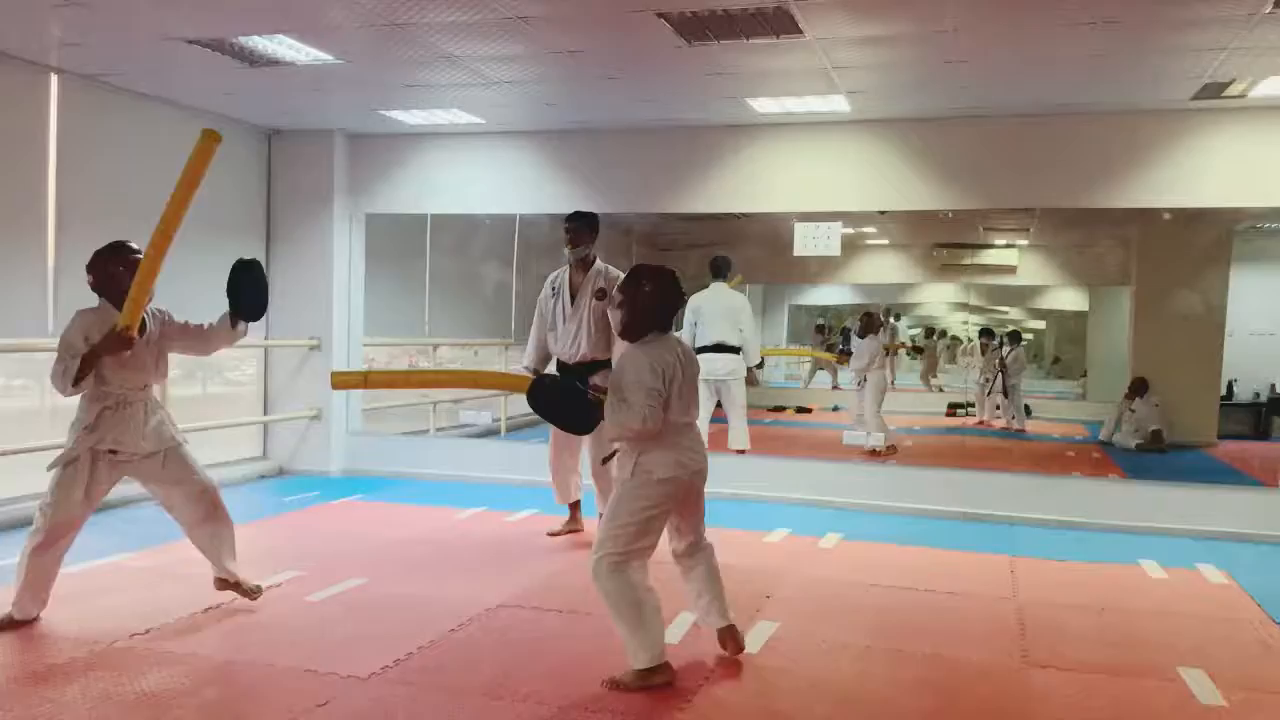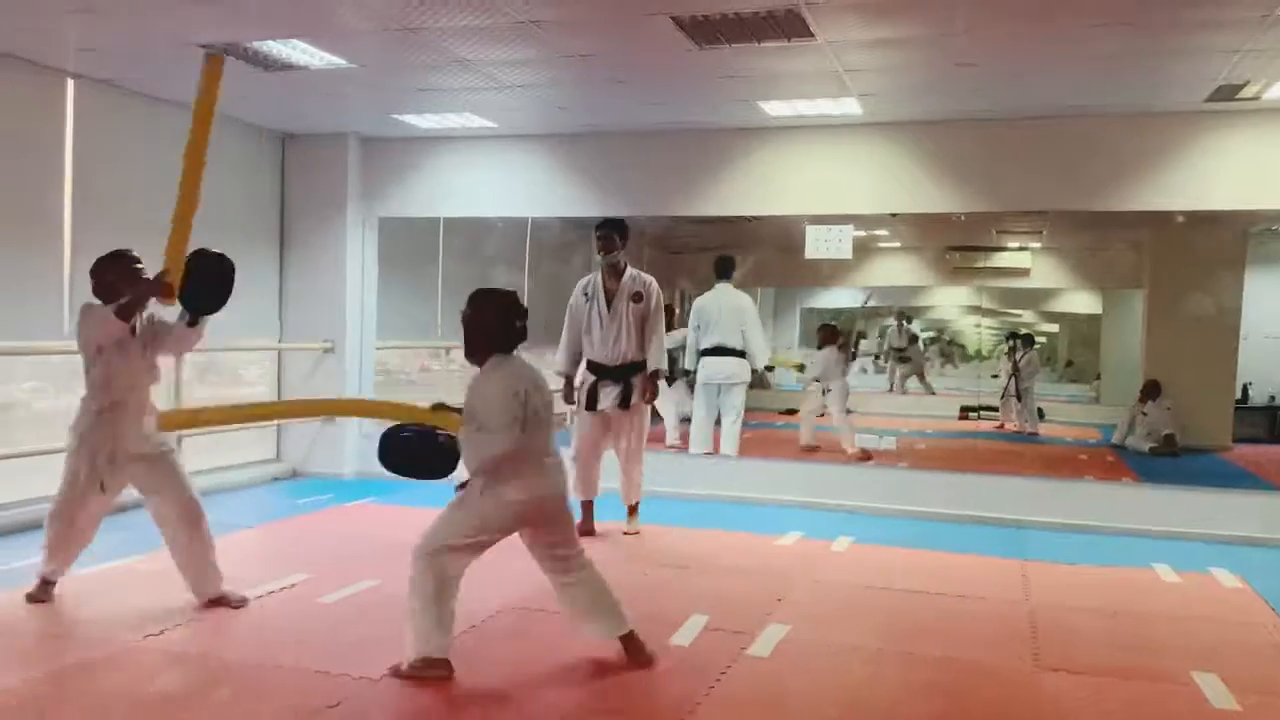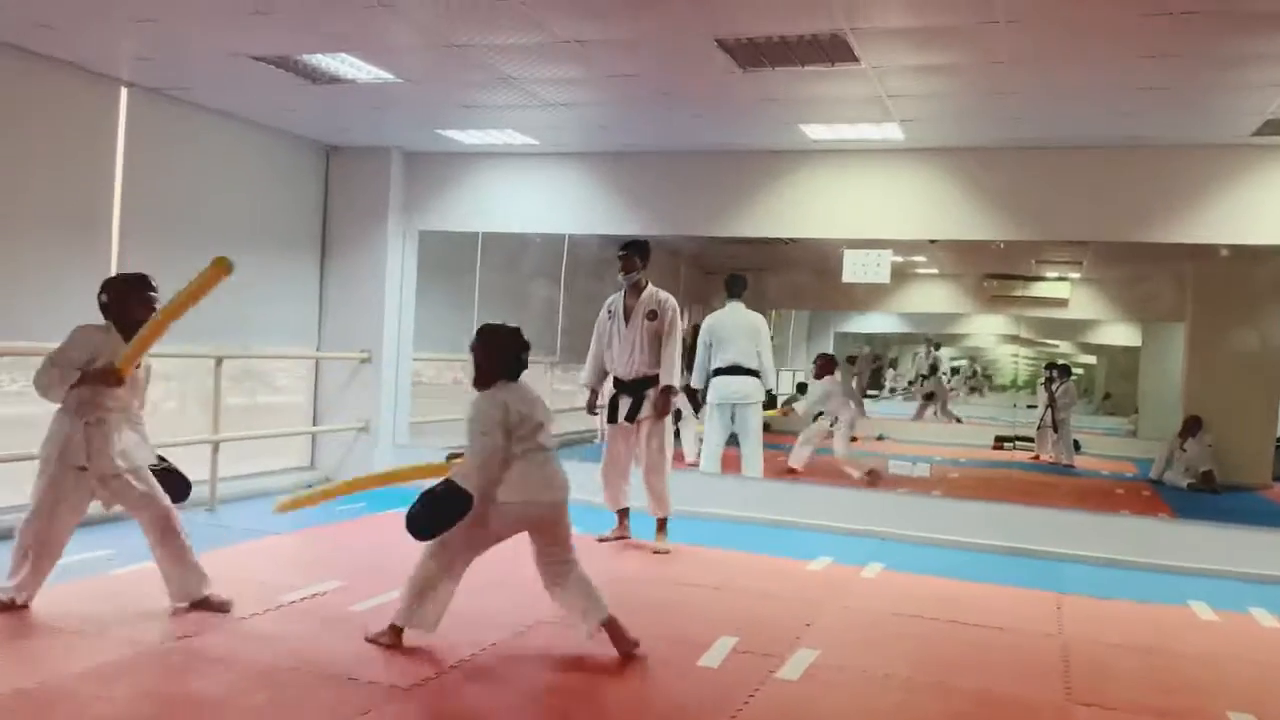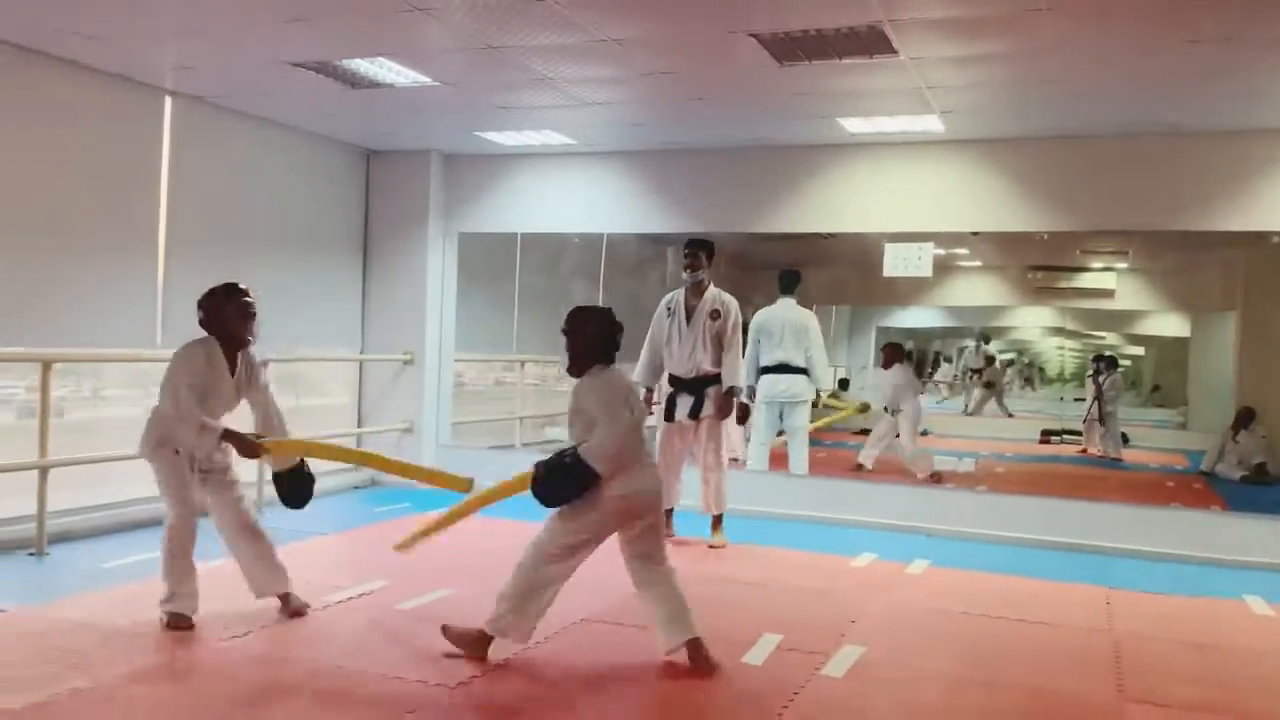
dt=0.5s
person 1, frame 1
left shoulder: (642, 358)
right shoulder: (679, 350)
left elbow: (636, 421)
left hip: (654, 471)
right hip: (690, 463)
left knee: (614, 568)
right knee: (692, 548)
left ankle: (653, 665)
right ankle: (726, 628)
person 1, frame 2
left shoulder: (494, 381)
right shoulder: (523, 372)
left elbow: (496, 442)
right wrist: (457, 417)
left hip: (506, 492)
right hip: (548, 487)
left knee: (432, 555)
right knee: (570, 566)
left ankle: (433, 657)
right ankle: (631, 644)
person 1, frame 3
left shoulder: (488, 403)
right shoulder: (530, 398)
left elbow: (487, 455)
right wrist: (462, 461)
left hip: (510, 496)
right hip: (551, 493)
left knee: (445, 554)
right knee: (561, 570)
left ankle: (397, 628)
right ankle: (609, 625)
person 1, frame 4
left shoulder: (596, 387)
right shoulder: (617, 383)
left elbow: (621, 437)
left wrist: (579, 463)
left hip: (611, 491)
right hip: (646, 490)
left knee: (546, 557)
right knee: (653, 569)
left ankle: (483, 637)
right ankle: (694, 648)
person 2, frame 1
left shoulder: (157, 321)
right shoulder: (88, 323)
left elbow: (205, 341)
right elbow: (63, 381)
left wrist: (238, 317)
right wrist: (96, 352)
left hip: (151, 427)
right hip: (102, 431)
left knee: (202, 498)
right knee: (58, 517)
left ankle: (227, 572)
person 2, frame 2
left shoulder: (150, 324)
right shoulder: (92, 317)
left elbow: (182, 340)
right elbow: (104, 330)
right wrist: (144, 295)
left hip: (144, 431)
right hip: (100, 434)
left knee: (183, 510)
right knee: (70, 516)
left ankle: (211, 589)
right ankle: (49, 575)
person 2, frame 3
right shoulder: (88, 338)
right elbow: (45, 380)
left wrist: (151, 452)
right wrist: (89, 378)
left hip: (119, 447)
right hip: (75, 443)
left knee: (161, 517)
right knee: (46, 523)
left ankle: (192, 592)
person 2, frame 4
left shoulder: (247, 362)
right shoulder: (192, 357)
left elbow: (266, 410)
right elbow: (181, 415)
right wrist: (234, 438)
left hip: (211, 445)
right hip: (168, 442)
left knee: (238, 520)
right knee: (184, 515)
left ankle: (280, 589)
right ankle: (177, 606)
person 3, frame 1
left shoulder: (613, 280)
right shoulder: (554, 281)
right elbow: (542, 329)
right wrist: (534, 374)
left hip: (598, 379)
right hip: (565, 378)
left knee: (600, 456)
right knee: (561, 453)
right ankle: (574, 517)
person 3, frame 2
left shoulder: (645, 285)
right shoulder: (585, 287)
left elbow: (654, 334)
right elbow: (572, 334)
left wrist: (653, 377)
right wrist: (567, 379)
left hip: (631, 380)
right hip: (595, 380)
left knee: (631, 453)
right knee: (584, 451)
left ankle: (632, 515)
right ankle: (586, 519)
person 3, frame 3
left shoulder: (664, 303)
right shoulder: (611, 305)
left elbow: (671, 349)
right elbow: (599, 349)
left wrist: (667, 391)
right wrist: (593, 390)
left hip: (650, 394)
right hip: (621, 394)
left knee: (654, 465)
right knee: (613, 463)
left ankle: (661, 532)
right ankle: (623, 524)
person 3, frame 4
left shoulder: (725, 303)
right shoulder: (669, 302)
left elbow: (732, 351)
right elbow: (654, 345)
left wrist: (729, 393)
right wrist: (648, 389)
left hip: (709, 393)
right hip: (678, 393)
left knee: (712, 462)
right knee: (666, 461)
left ankle: (717, 526)
right ankle: (666, 523)
person 4, frame 1
left shoulder: (696, 300)
right shoulder: (739, 299)
left elbow: (687, 335)
right elbow: (748, 334)
right wrist: (750, 362)
left hip: (705, 360)
right hip: (731, 360)
left knee: (700, 412)
right knee: (736, 411)
right ankle: (739, 450)
person 4, frame 2
left shoulder: (700, 302)
right shoulder: (744, 300)
left elbow: (692, 338)
right elbow: (753, 335)
left wrist: (691, 367)
right wrist: (756, 365)
left hip: (708, 364)
right hip: (735, 364)
left knee: (702, 415)
right knee: (732, 415)
left ankle: (700, 455)
right ankle: (727, 457)
person 4, frame 3
left shoulder: (712, 320)
right shoulder: (758, 320)
left elbow: (702, 356)
right elbow: (766, 357)
left wrist: (699, 385)
right wrist: (767, 386)
left hip: (720, 384)
right hip: (748, 384)
left knee: (713, 439)
right knee: (751, 441)
person 4, frame 4
left shoulder: (761, 316)
right shoulder: (807, 317)
left elbow: (751, 353)
right elbow: (815, 354)
left wrist: (750, 383)
right wrist: (819, 386)
left hip: (769, 382)
right hip: (798, 383)
left knee: (760, 439)
right knee: (798, 441)
